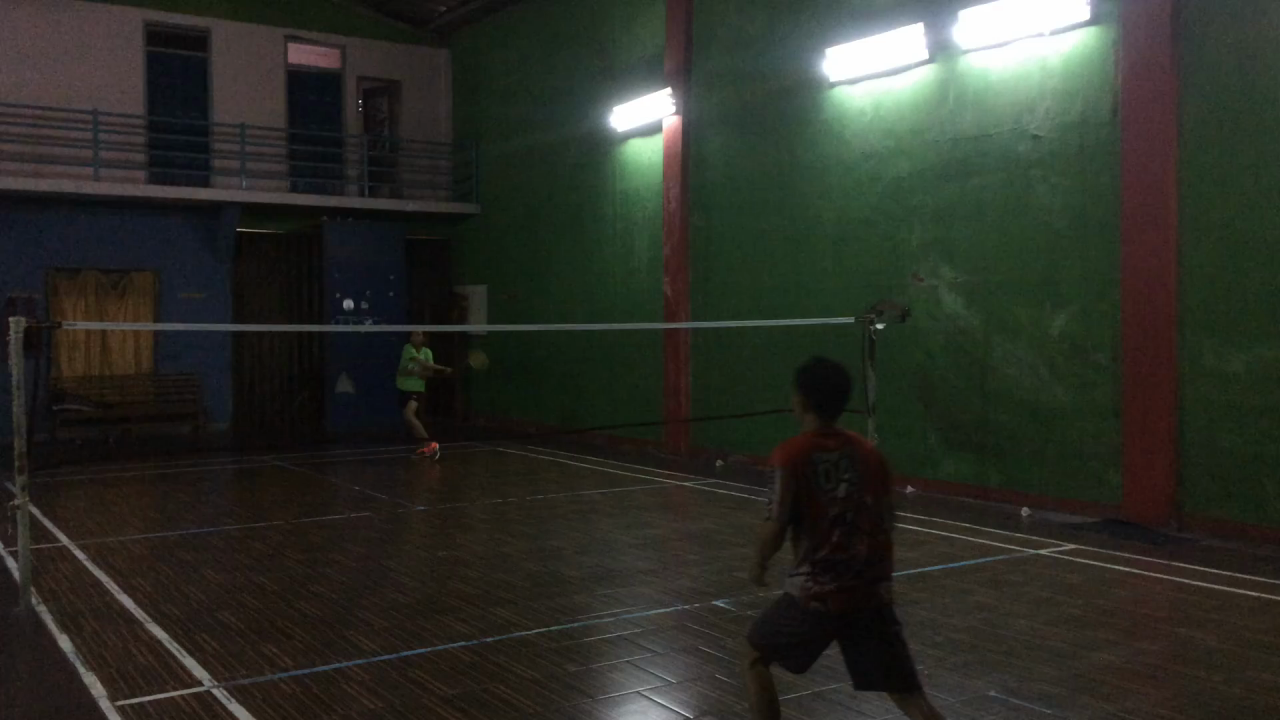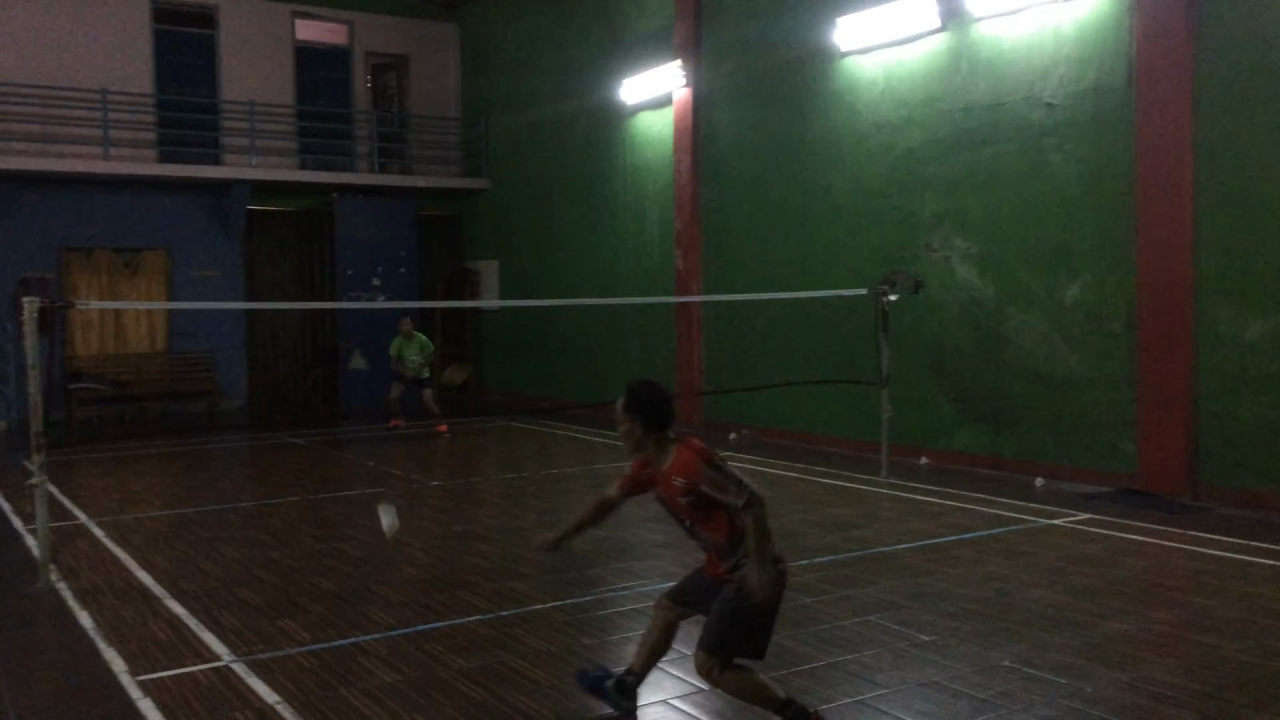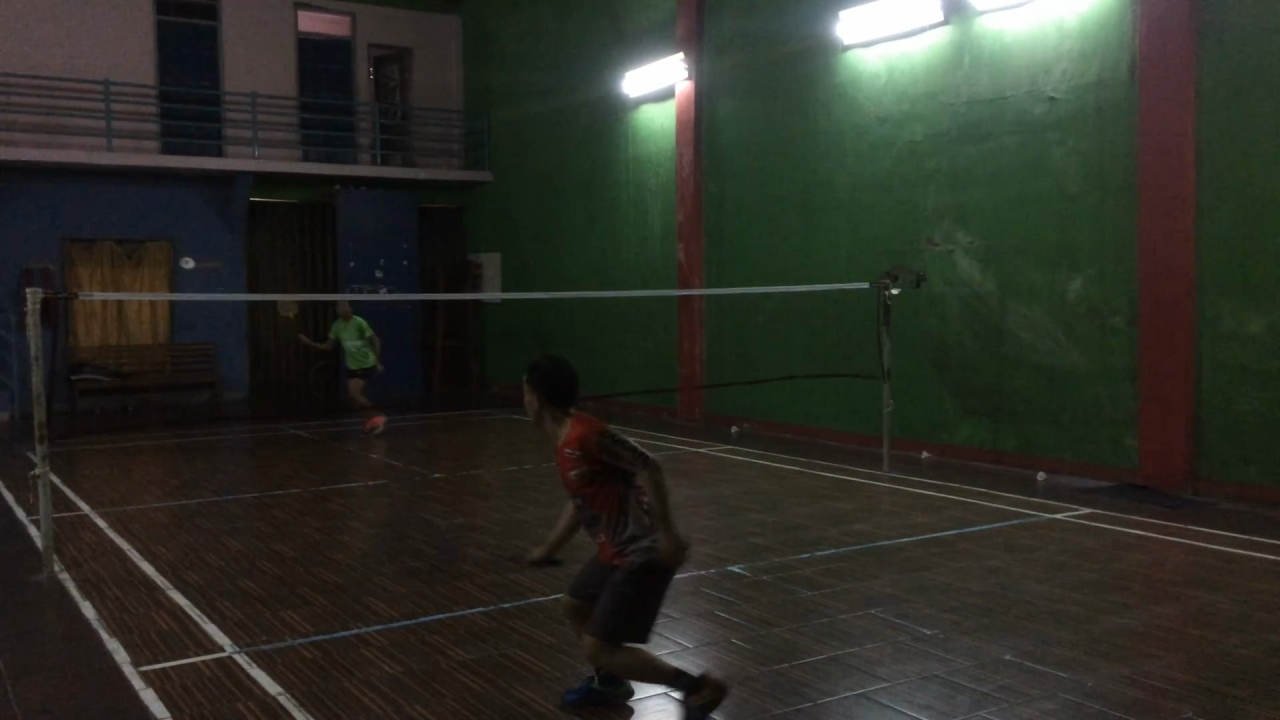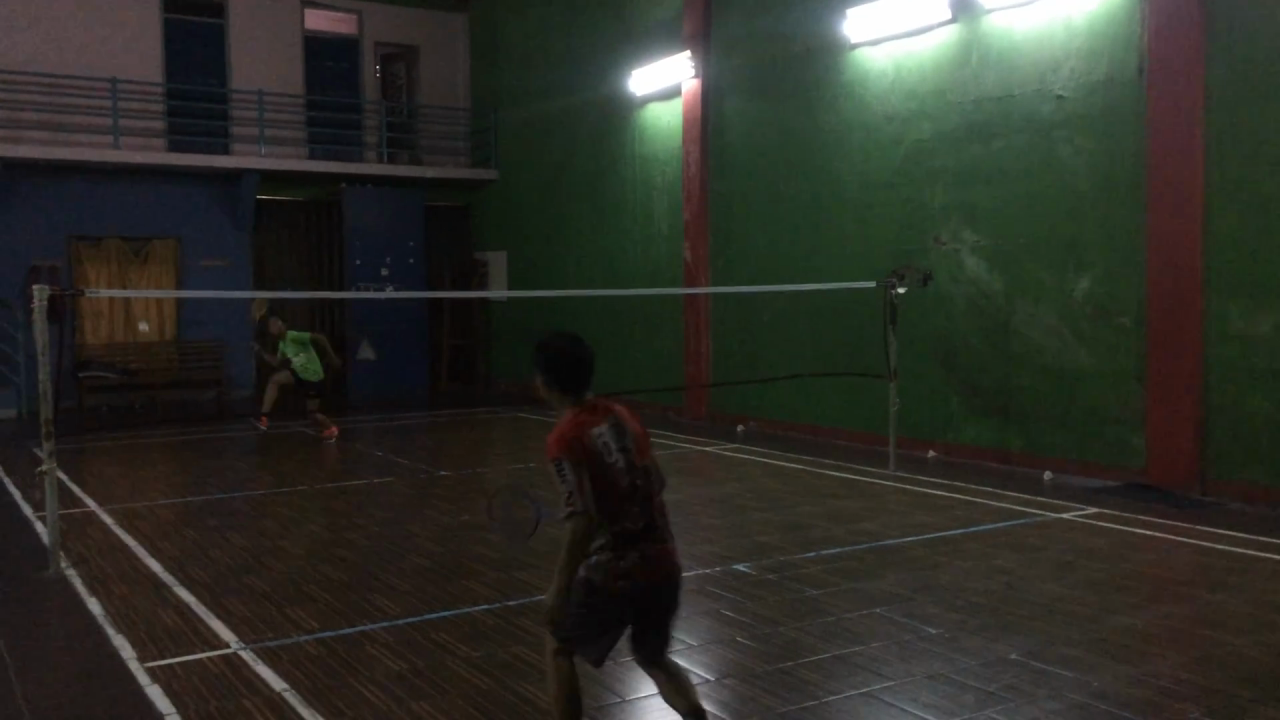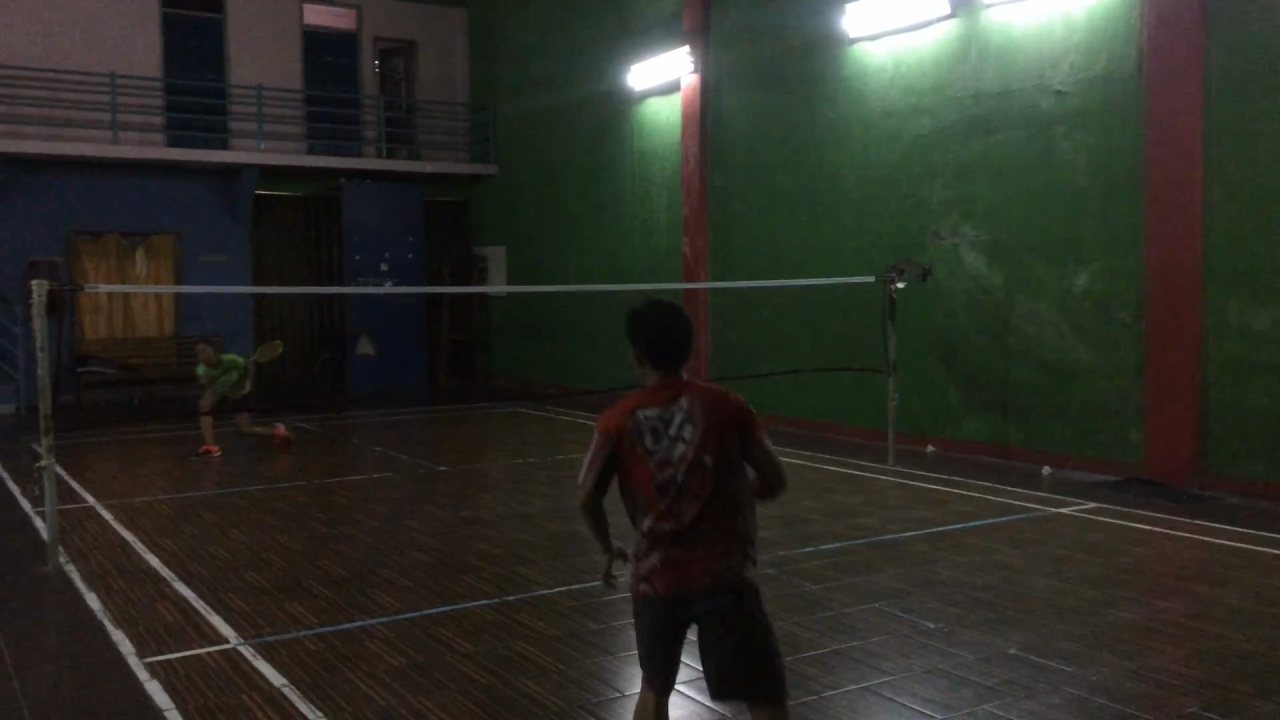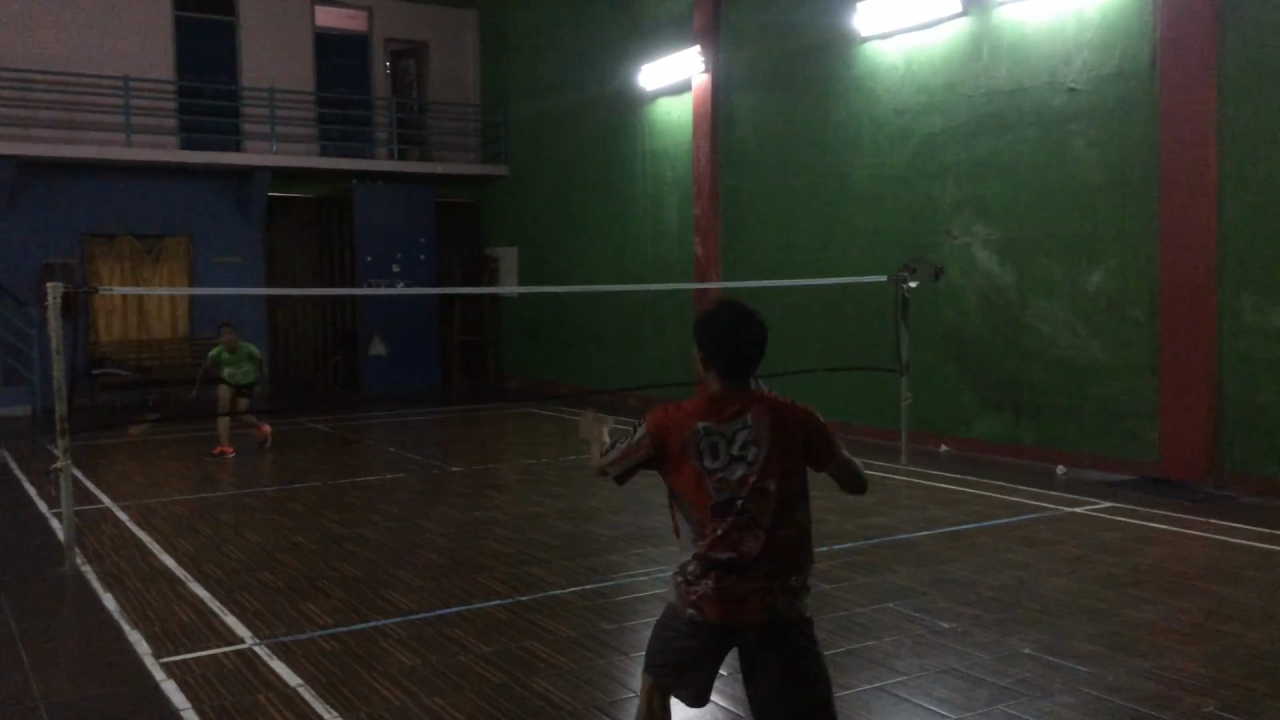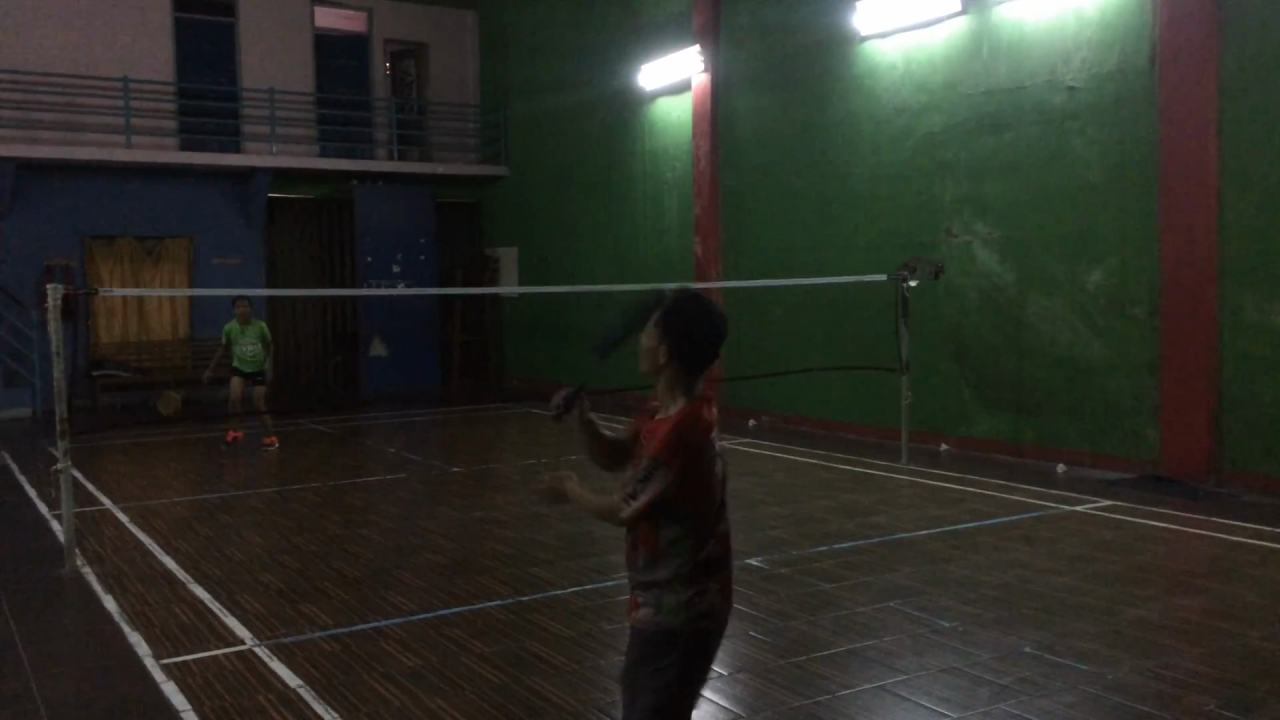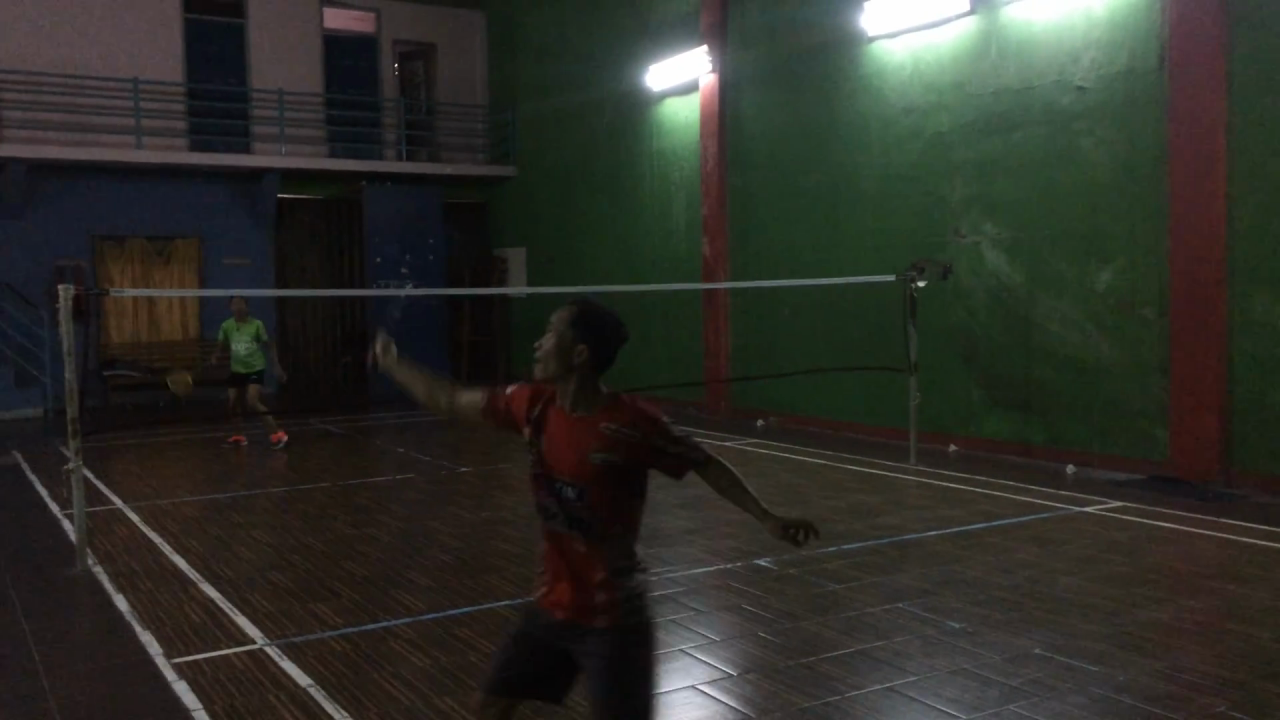
dt=0.4s
person 1, frame 1
left shoulder: (791, 456)
right shoulder: (871, 455)
left elbow: (775, 528)
right elbow: (882, 528)
left wrist: (761, 564)
left hip: (814, 596)
right hip: (867, 595)
left knee: (755, 656)
person 1, frame 2
left shoulder: (693, 461)
right shoulder: (648, 466)
left elbow: (751, 503)
right elbow: (609, 500)
left wrist: (760, 564)
right wrist: (566, 533)
left hip: (750, 573)
right hip: (723, 567)
left knee: (712, 665)
right knee: (665, 611)
right ankle: (624, 689)
person 1, frame 3
left shoulder: (586, 437)
right shoulder: (566, 443)
left elbow: (649, 468)
right elbow: (579, 503)
left wrist: (665, 529)
right wrist: (548, 547)
left hip: (640, 555)
right hip: (619, 552)
left knee: (598, 647)
right knee: (574, 605)
left ankle: (698, 688)
right ankle: (608, 684)
person 1, frame 4
left shoulder: (563, 441)
right shoulder: (622, 418)
left elbow: (583, 520)
left wrist: (560, 587)
left hip: (612, 574)
right hip: (663, 566)
left knee: (559, 651)
right knee: (655, 661)
person 1, frame 5
left shoulder: (618, 421)
right shoulder: (727, 407)
left elbow: (587, 497)
right elbow: (774, 481)
left wrist: (608, 549)
left hip: (655, 579)
right hip: (723, 576)
left knee: (654, 686)
person 1, frame 6
left shoulder: (670, 424)
right shoulder: (794, 420)
left elbow: (606, 465)
right elbow: (856, 483)
left wrist: (596, 431)
right wrist: (820, 446)
left hip: (700, 600)
right hip: (777, 604)
left knee: (655, 681)
person 1, frame 7
left shoulder: (677, 432)
right shoulder: (678, 411)
left elbow: (625, 514)
right elbow: (613, 458)
left wrist: (571, 490)
right wrist: (582, 417)
left hip: (675, 609)
right hip: (678, 599)
person 1, frame 8
left shoulder: (634, 424)
right shoulder: (531, 404)
left elbow: (708, 466)
right elbow: (454, 401)
left wrist: (770, 518)
right wrist: (391, 363)
left hip: (612, 611)
right hip: (550, 603)
